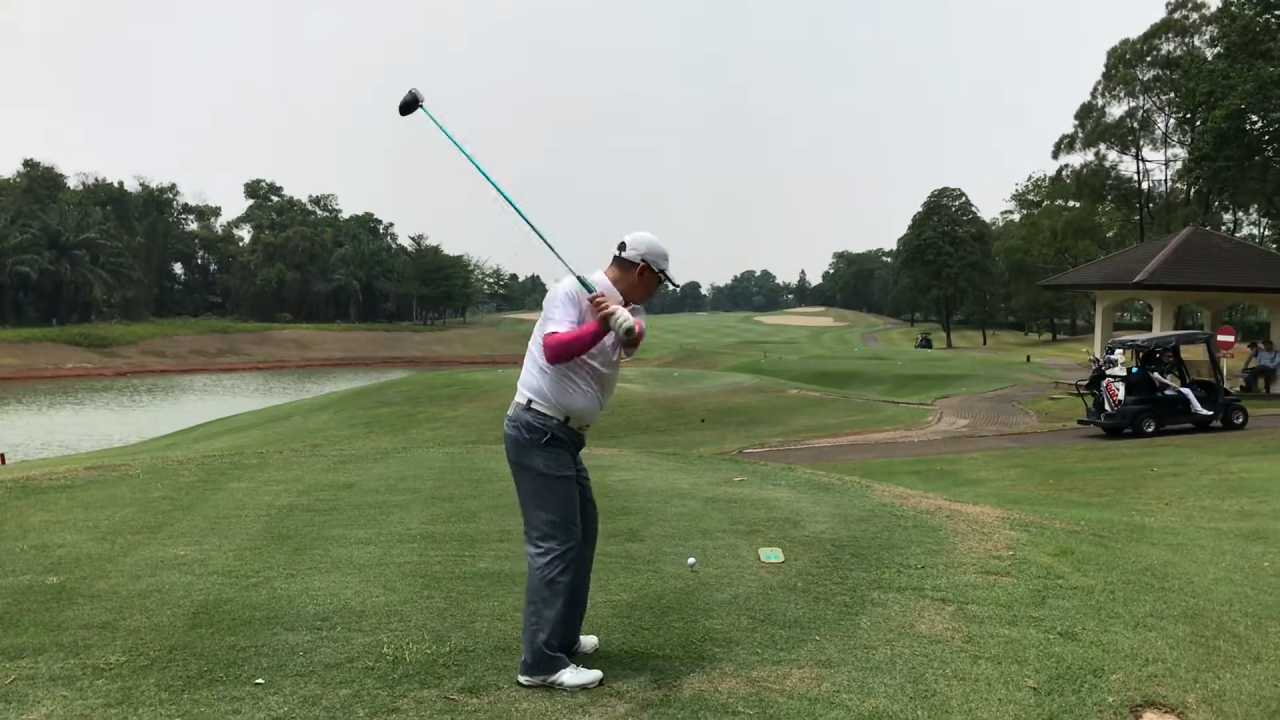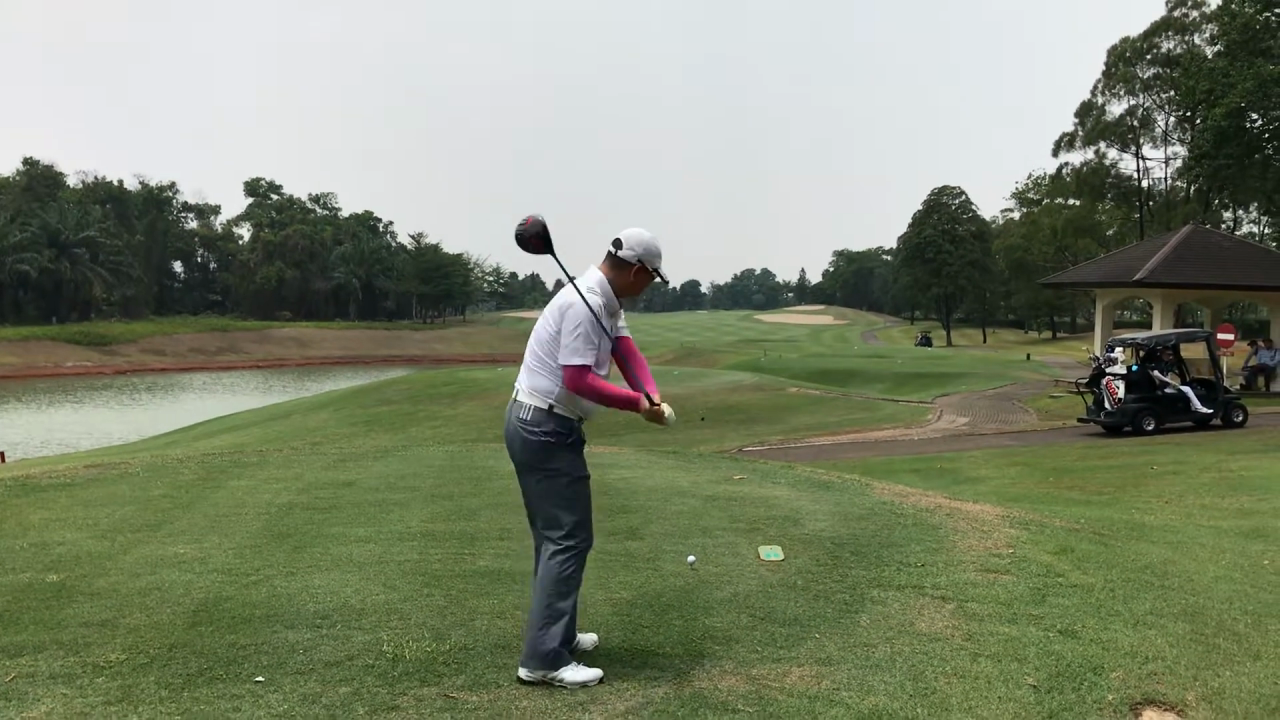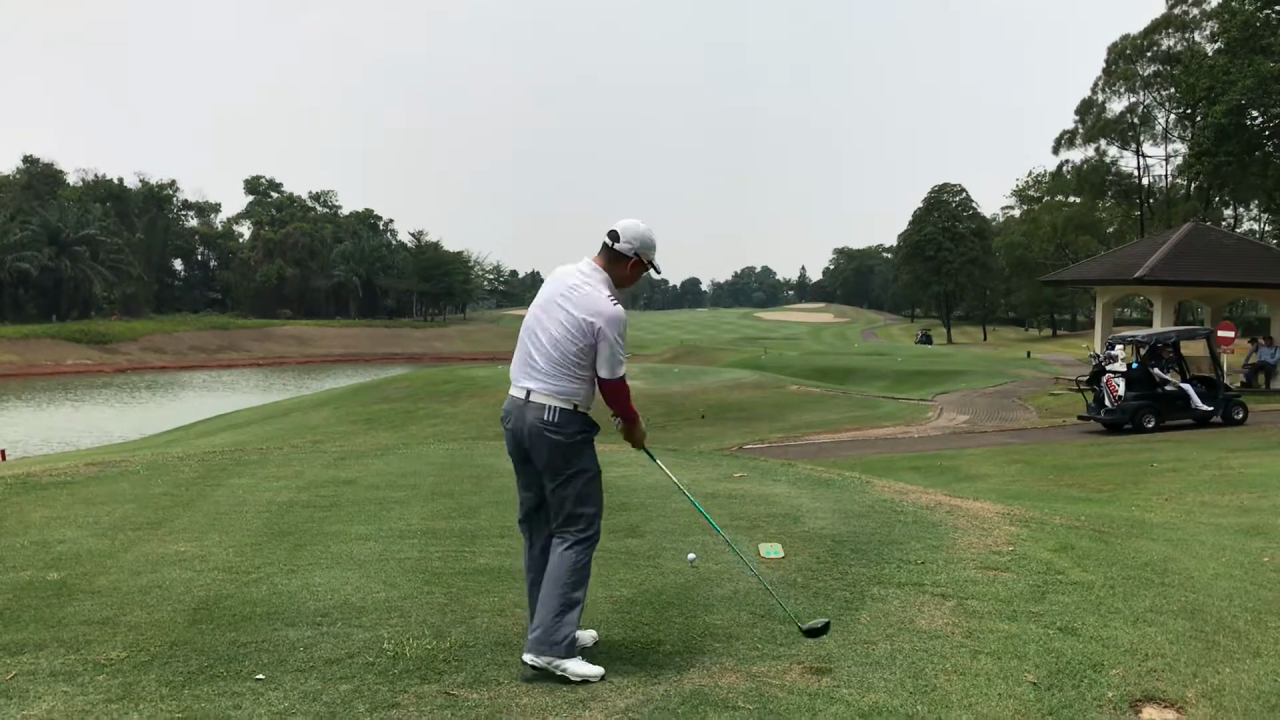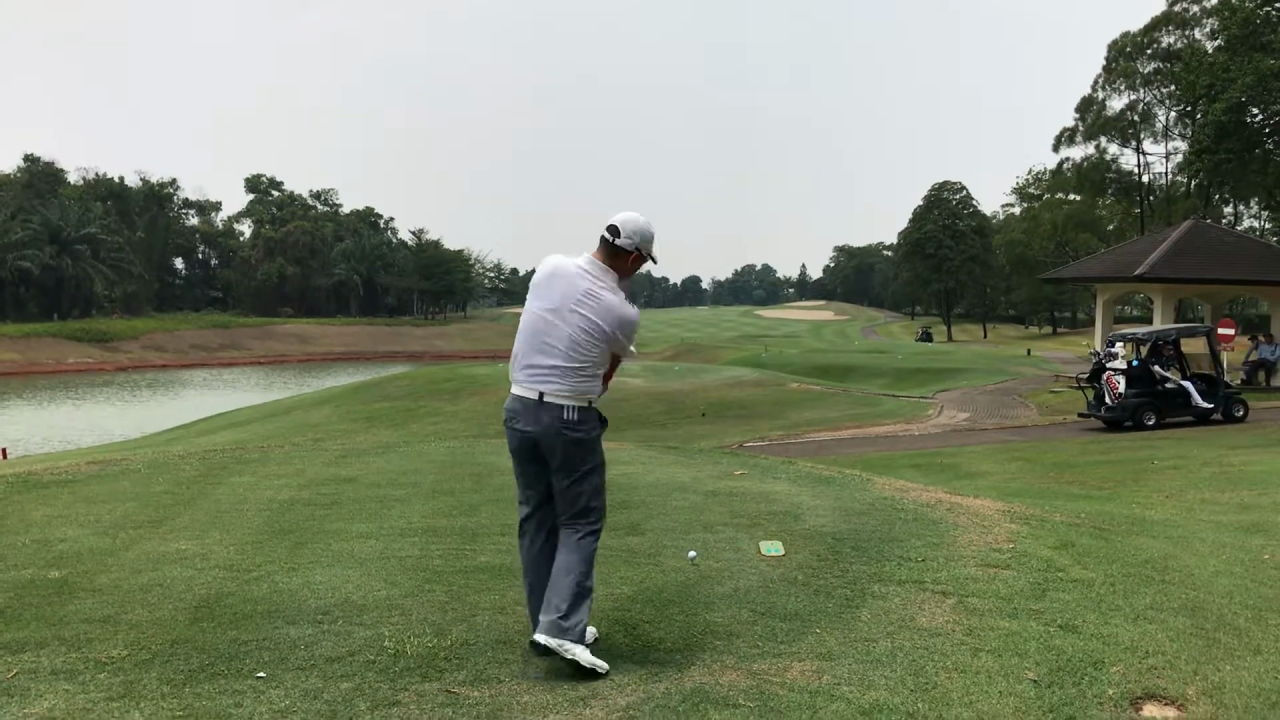
dt=0.1s
person 1, frame 1
left shoulder: (629, 309)
right shoulder: (572, 292)
left elbow: (632, 337)
right elbow: (554, 352)
left wrist: (619, 318)
right wrist: (600, 326)
left hip: (561, 435)
right hip: (539, 431)
left knee: (579, 534)
right knee: (555, 542)
left ankle: (561, 637)
right ankle: (542, 662)
person 1, frame 2
left shoulder: (602, 301)
right shoulder: (586, 304)
left elbow: (626, 349)
right elbow: (575, 382)
left wrist: (650, 390)
right wrist: (636, 401)
left hip: (530, 422)
right hip: (546, 428)
left knee: (556, 532)
right knee: (566, 539)
left ankle: (556, 634)
right ankle: (542, 658)
person 1, frame 3
left shoulder: (569, 278)
right shoulder: (608, 312)
right elbow: (613, 387)
left wrist: (625, 411)
right wrist: (632, 423)
left hip: (521, 412)
right hip: (560, 423)
left knee: (542, 527)
right knee: (576, 530)
left ankle: (550, 628)
right ankle: (548, 645)
person 1, frame 4
left shoulder: (552, 268)
right shoulder: (624, 315)
left hip: (520, 410)
right hip: (570, 420)
left knee: (536, 520)
right knee: (580, 523)
left ankle: (549, 624)
right ankle: (559, 626)
